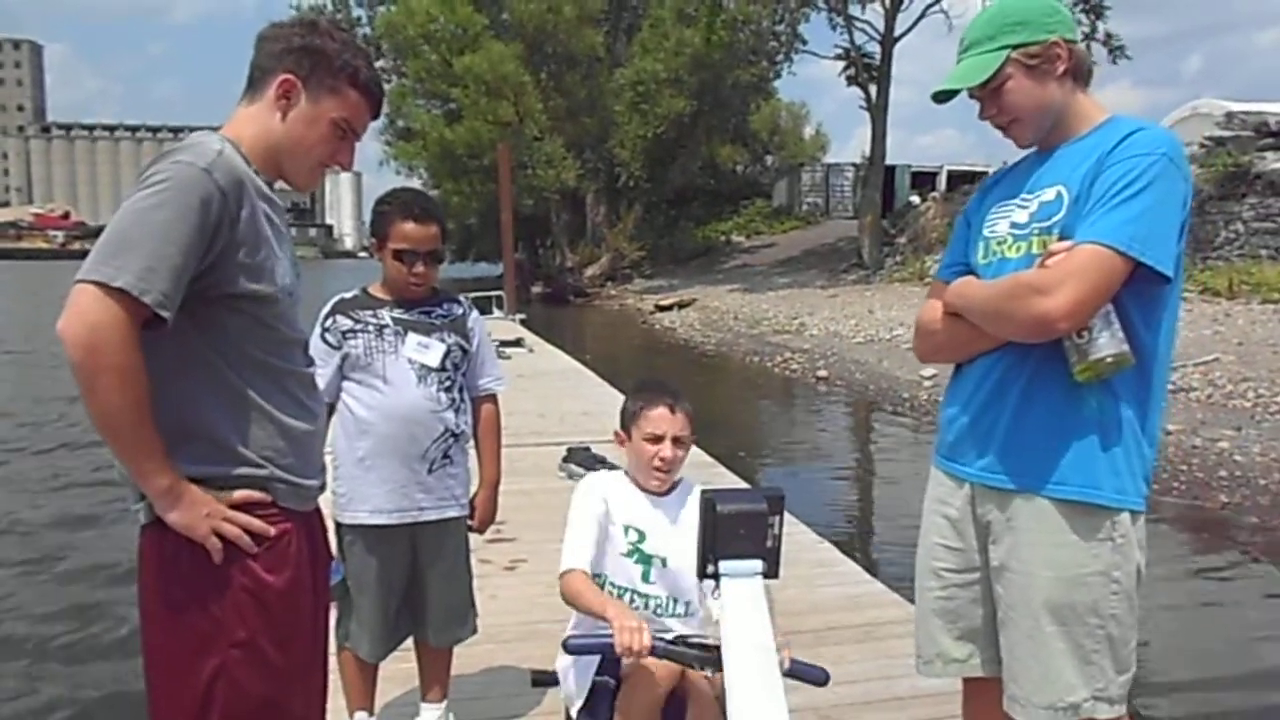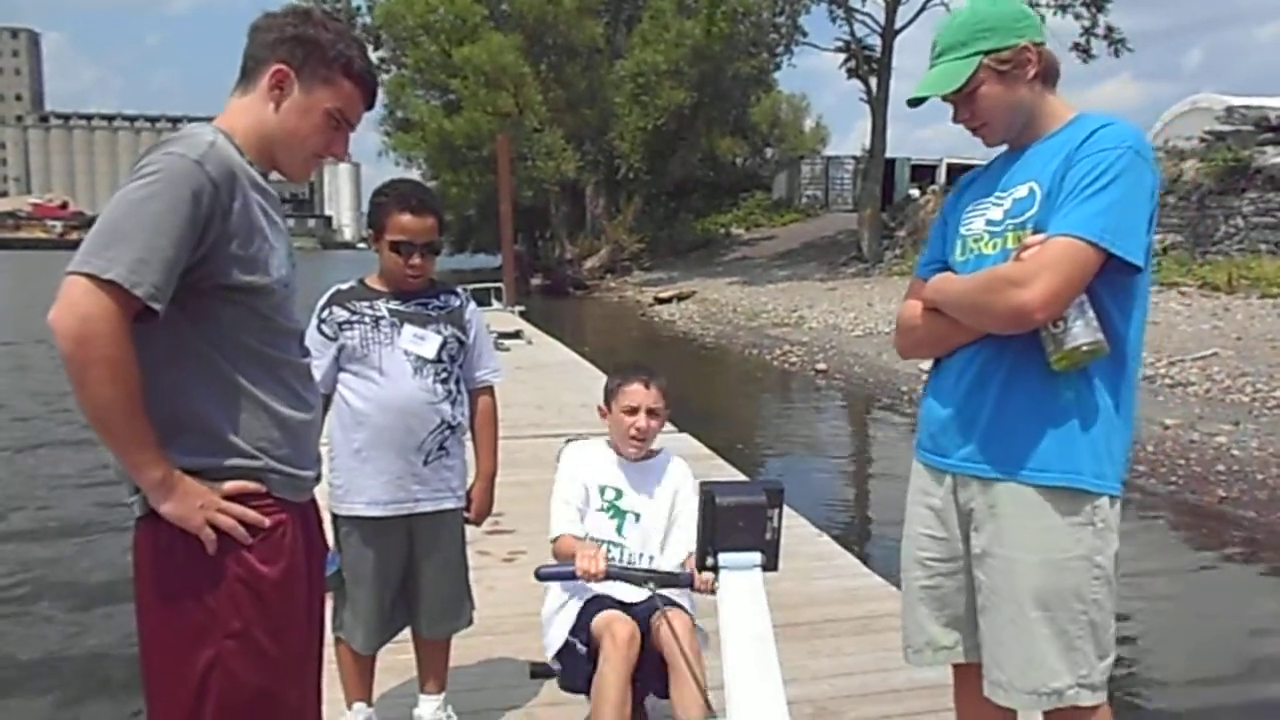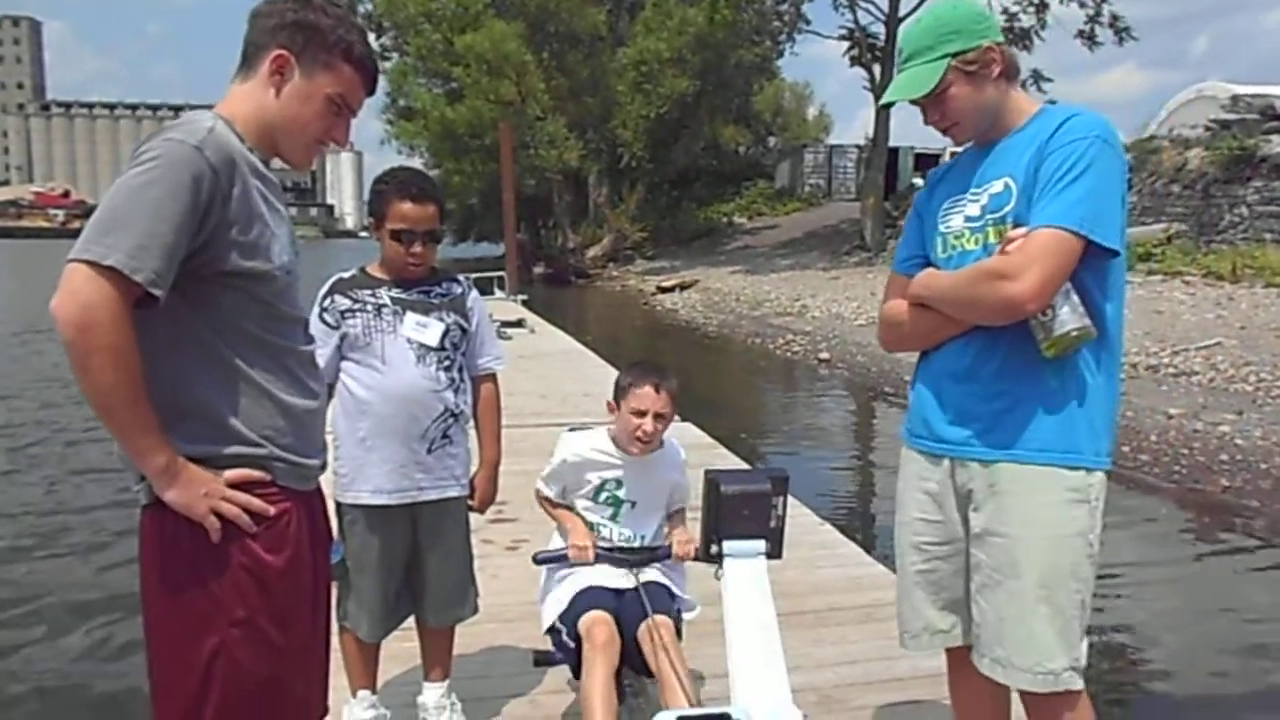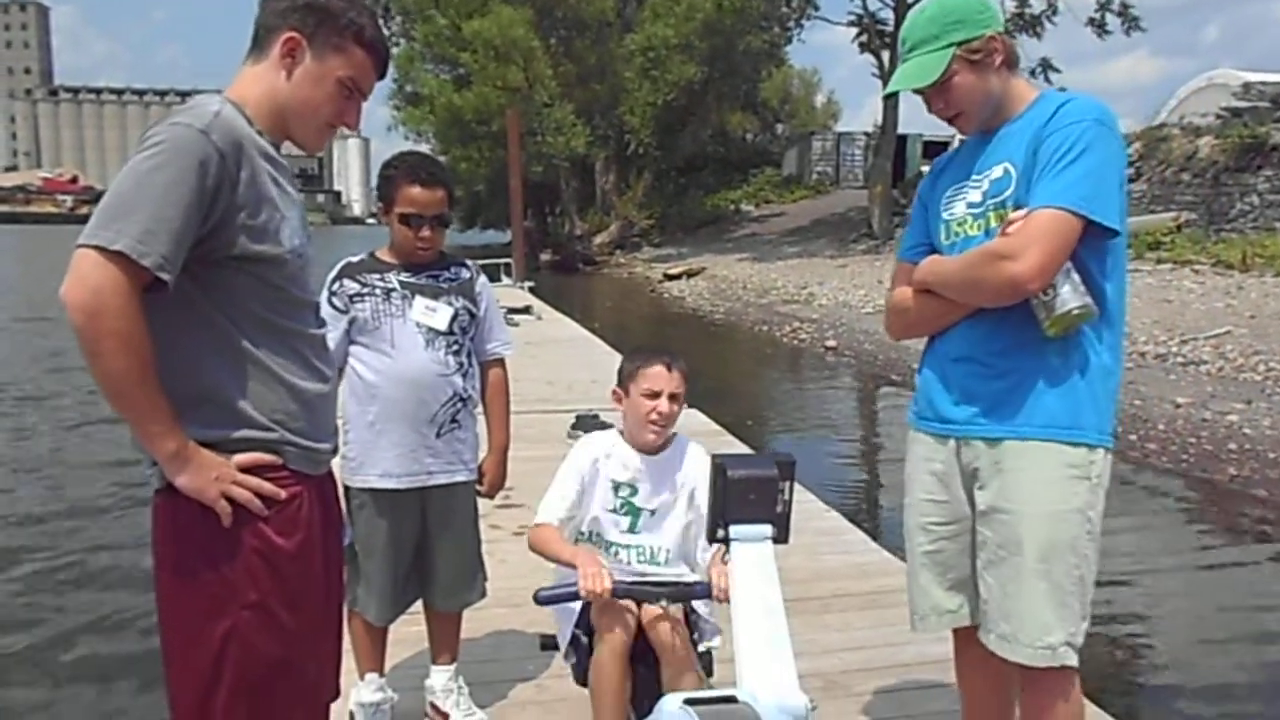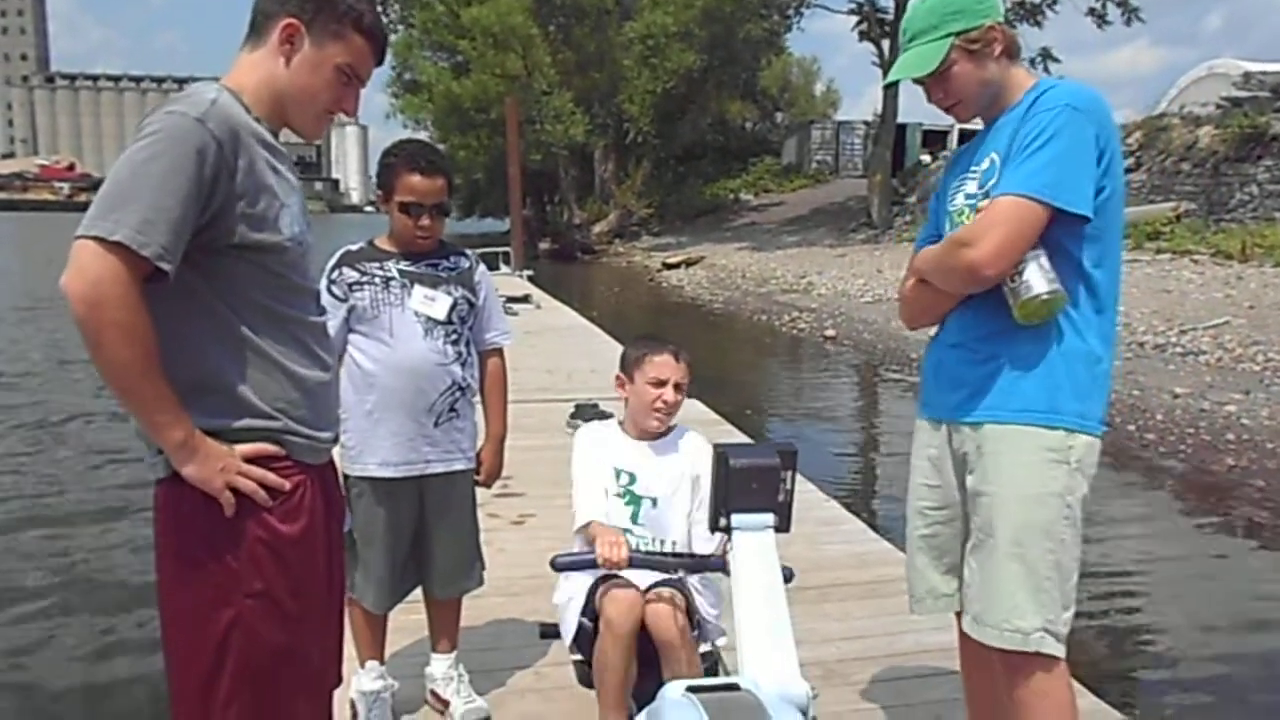
dt=0.4s
person 1, frame 1
left shoulder: (1142, 154)
right shoulder: (997, 190)
left elbow: (1056, 306)
right elbow: (929, 336)
left wrist: (967, 294)
right wrist: (1019, 304)
left hip: (1070, 482)
right hip: (962, 468)
person 1, frame 2
left shoulder: (1109, 150)
right shoulder: (973, 188)
left elbow: (1031, 297)
right elbow: (910, 332)
left wrist: (945, 289)
right wrist: (996, 298)
left hip: (1049, 467)
right hip: (944, 458)
person 1, frame 3
left shoulder: (1077, 140)
right shoulder: (944, 183)
left elbow: (1023, 286)
right elbow: (893, 327)
left wrist: (932, 284)
right wrist: (984, 293)
left hip: (1039, 447)
right hip: (934, 442)
right knee: (964, 650)
person 1, frame 4
left shoulder: (1076, 124)
right shoulder: (948, 172)
left elbow: (1024, 267)
right elbow: (900, 314)
left wrist: (938, 272)
right wrist: (983, 277)
left hip: (1043, 425)
right hip: (941, 422)
left knee: (1037, 653)
right knee: (971, 631)
person 1, frame 5
left shoulder: (1066, 111)
right shoulder: (966, 161)
left elbow: (982, 254)
right elbow: (914, 305)
left wrist: (926, 261)
right wrist: (962, 269)
left hip: (1034, 409)
right hip: (950, 407)
left knee: (1023, 642)
right knee: (973, 621)
person 2, frame 1
left shoulder: (254, 195)
right shoulder: (202, 175)
right elbow: (89, 326)
left wrist: (296, 514)
right wrist: (168, 491)
left hip: (282, 526)
right hip: (231, 538)
person 2, frame 2
left shoulder: (249, 186)
right shoulder: (196, 166)
right elbow: (81, 318)
left wrist: (291, 504)
right wrist: (162, 483)
left hip: (277, 517)
right hip: (226, 531)
person 2, frame 3
left shoulder: (251, 174)
right shoulder: (197, 152)
right elbow: (83, 304)
left wrist: (298, 492)
right wrist: (166, 470)
left hip: (284, 505)
right hip: (232, 516)
person 2, frame 4
left shoulder: (261, 160)
right shoulder: (204, 137)
right elbow: (92, 292)
left wrist: (308, 482)
right wrist: (179, 457)
left hip: (295, 492)
right hip: (243, 505)
person 2, frame 5
left shoulder: (262, 148)
right shoulder: (203, 124)
right elbow: (93, 281)
left wrist: (312, 465)
right wrist: (185, 446)
left hip: (298, 481)
right hip: (245, 495)
person 3, frame 1
left shoulder: (460, 318)
right shoulder: (343, 317)
left elbow: (484, 403)
left wrist: (489, 484)
left hip: (442, 499)
right hip: (366, 502)
left knee: (438, 617)
right knee: (361, 621)
person 3, frame 2
left shoulder: (457, 309)
right shoulder: (340, 308)
left elbow: (481, 393)
left wrist: (486, 476)
left hip: (439, 491)
right hip: (362, 493)
left knee: (436, 608)
right knee: (358, 612)
person 3, frame 3
left shoulder: (460, 296)
right shoulder: (342, 296)
left elbow: (484, 381)
left wrist: (489, 464)
left hip: (443, 479)
right hip: (366, 482)
left knee: (440, 596)
right knee: (361, 601)
person 3, frame 4
left shoulder: (468, 281)
right shoulder: (350, 281)
left elbow: (492, 367)
left wrist: (498, 449)
left hip: (450, 464)
right hip: (374, 467)
left knee: (449, 582)
right knee: (369, 586)
person 3, frame 5
left shoulder: (466, 270)
right shoulder: (349, 269)
left elbow: (490, 356)
left wrist: (495, 439)
left hip: (449, 453)
right hip: (373, 455)
left knee: (447, 570)
right knee: (369, 574)
left ankle: (444, 671)
person 4, frame 1
left shoulder: (701, 505)
right shoulder: (599, 490)
right elbow: (571, 581)
right wrist: (615, 612)
right hip: (605, 653)
left knee: (706, 678)
right knee: (656, 665)
person 4, frame 2
left shoulder: (677, 473)
right shoulder: (579, 458)
left elbow: (688, 550)
right elbow: (560, 544)
left wrist: (697, 568)
right wrist: (582, 549)
left hip: (655, 595)
right hip: (588, 594)
left knee: (679, 630)
right knee: (620, 633)
person 4, frame 3
left shoulder: (672, 458)
right shoulder: (578, 449)
right elbow: (545, 495)
left wrist: (679, 527)
right wrist: (573, 523)
left hip: (647, 575)
right hip: (583, 574)
left knee: (662, 635)
right knee: (601, 636)
person 4, frame 4
left shoulder: (694, 460)
right shoulder: (592, 451)
left elbow: (713, 545)
right elbow: (540, 532)
left wrist: (721, 567)
right wrist: (583, 557)
right hip: (599, 591)
left knee: (663, 619)
right knee: (616, 618)
person 4, frame 5
left shoulder: (694, 449)
right shoulder: (593, 438)
left elbow: (709, 535)
right elbow: (588, 525)
right wrist: (605, 535)
left hip: (673, 578)
right hip: (602, 577)
left knee: (663, 611)
right knee: (622, 602)
